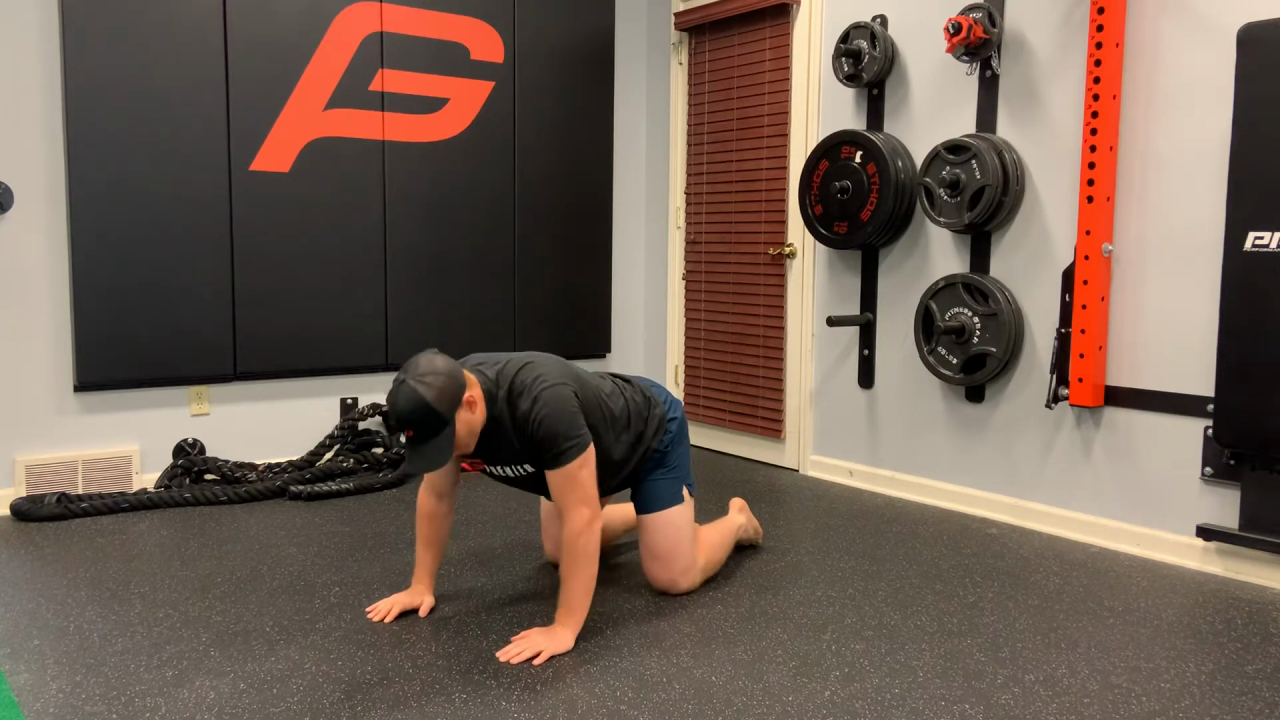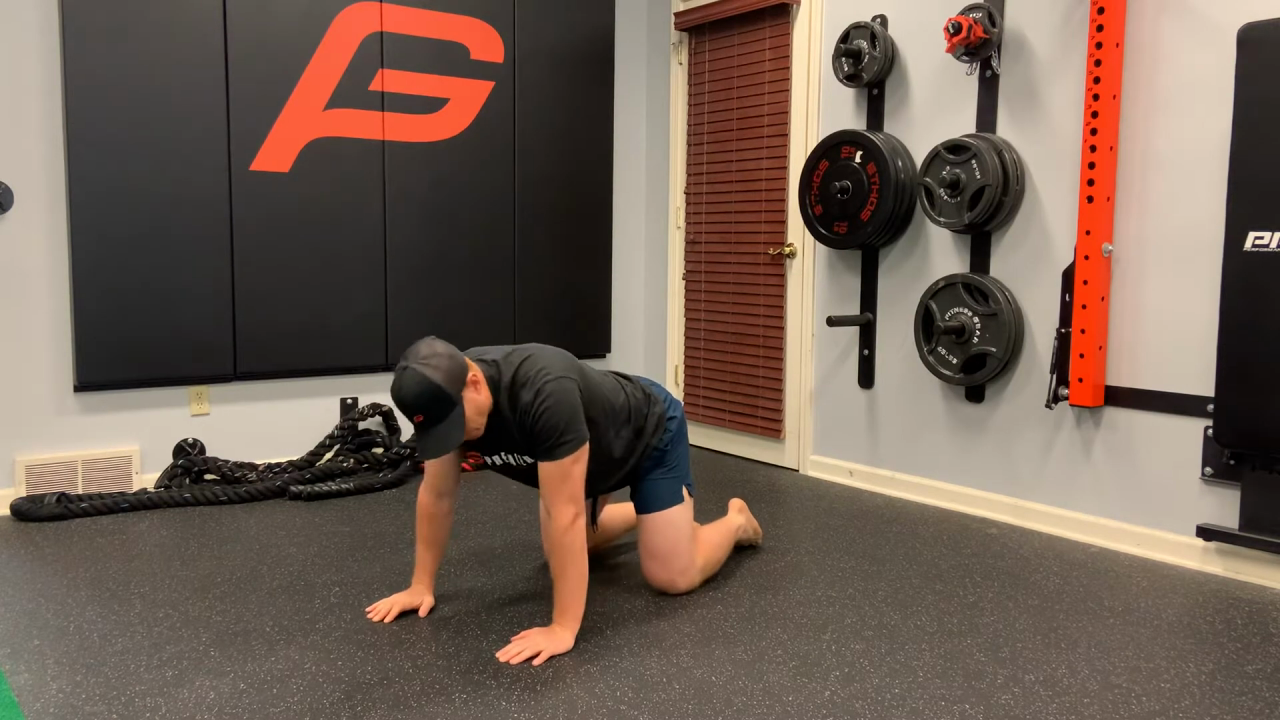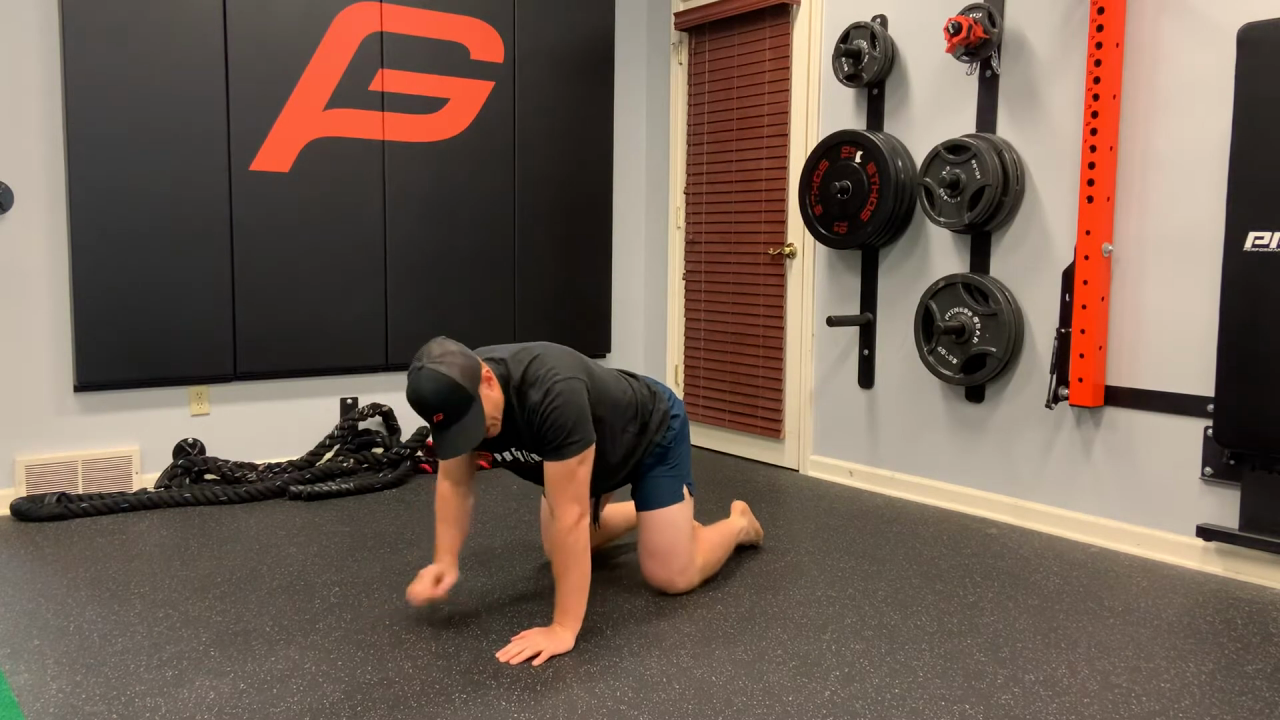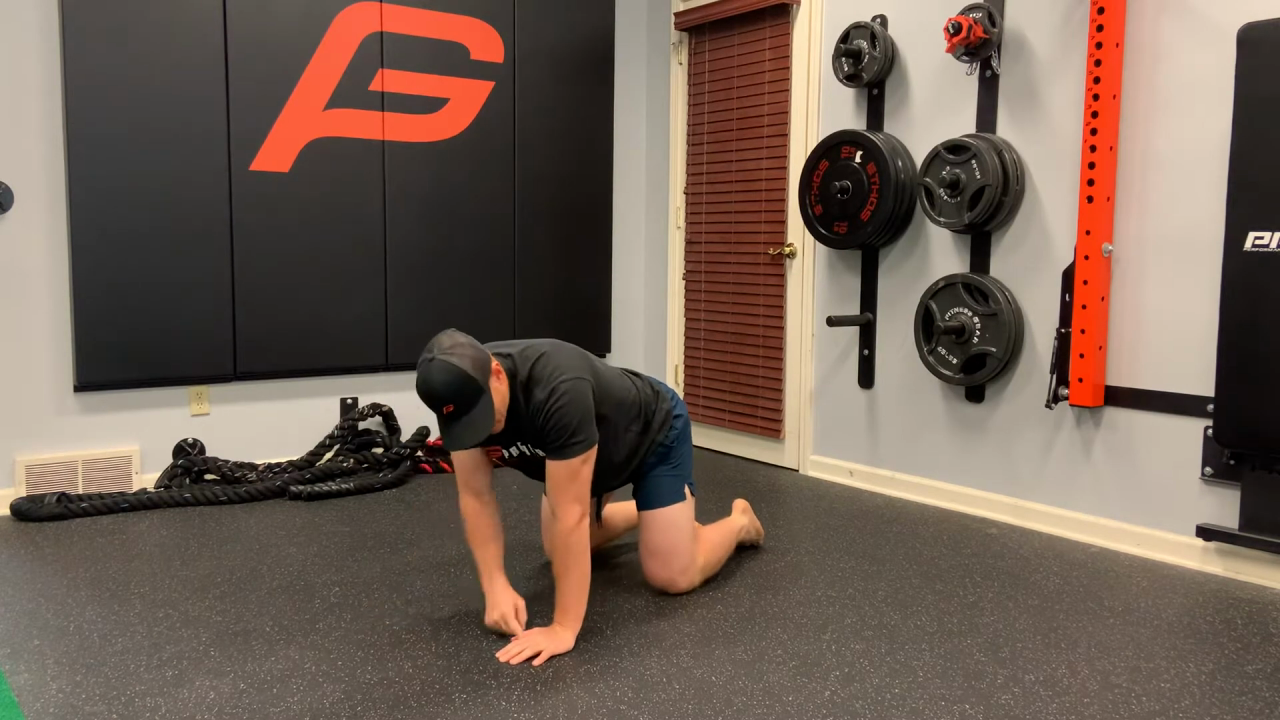
dt=0.2s
person 1, frame 1
left shoulder: (543, 403)
right shoulder: (445, 404)
left elbow: (582, 515)
right elbow: (436, 496)
left wrist: (564, 629)
right wrist: (422, 585)
left hip: (653, 432)
right hip: (599, 435)
left knee: (673, 578)
right knee: (559, 554)
left ankle: (736, 521)
right ankle: (643, 513)
person 1, frame 2
left shoulder: (544, 394)
right shoulder: (446, 398)
left elbow: (566, 513)
right elbow: (436, 494)
left wrist: (563, 629)
right wrist: (421, 585)
left hip: (651, 432)
right hip: (600, 443)
left knee: (672, 577)
right knee: (559, 553)
left ankle: (735, 521)
right ankle: (642, 512)
person 1, frame 3
left shoulder: (553, 392)
right shoulder: (456, 398)
left elbow: (570, 512)
right elbow: (454, 482)
left wrist: (564, 628)
right wrist: (446, 562)
left hip: (654, 432)
right hip: (600, 442)
left knee: (671, 576)
right knee: (559, 554)
left ankle: (738, 523)
right ankle: (642, 512)
person 1, frame 4
left shoulder: (559, 390)
right shoulder: (462, 392)
left elbow: (570, 512)
right elbow: (475, 494)
left wrist: (564, 629)
right wrist: (498, 586)
left hip: (655, 431)
right hip: (599, 439)
left knee: (672, 576)
right knee: (560, 553)
left ankle: (739, 522)
right ankle: (644, 511)
